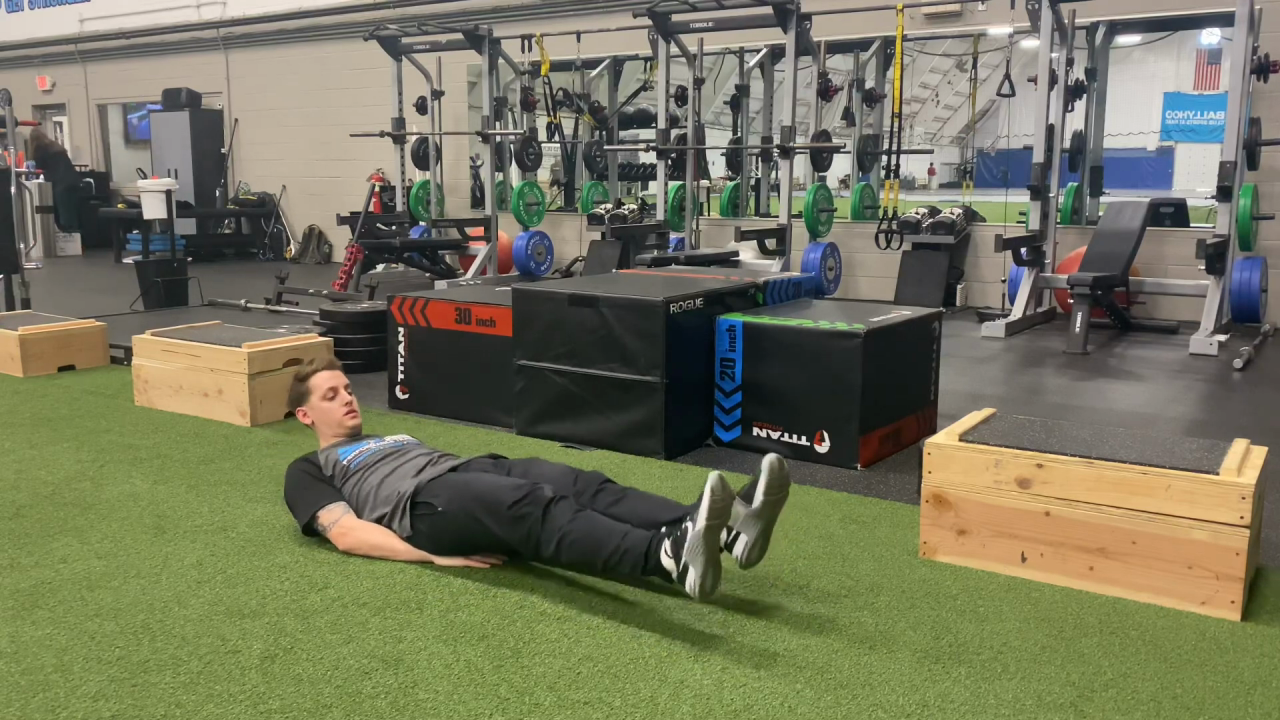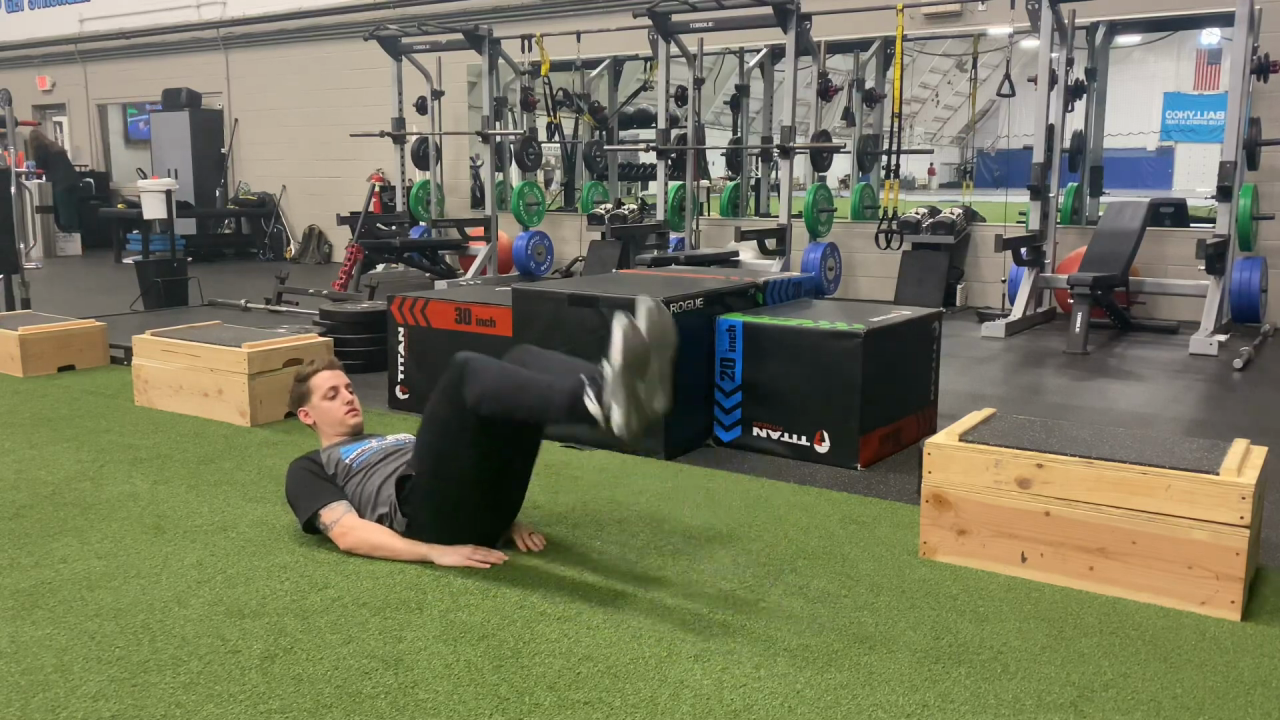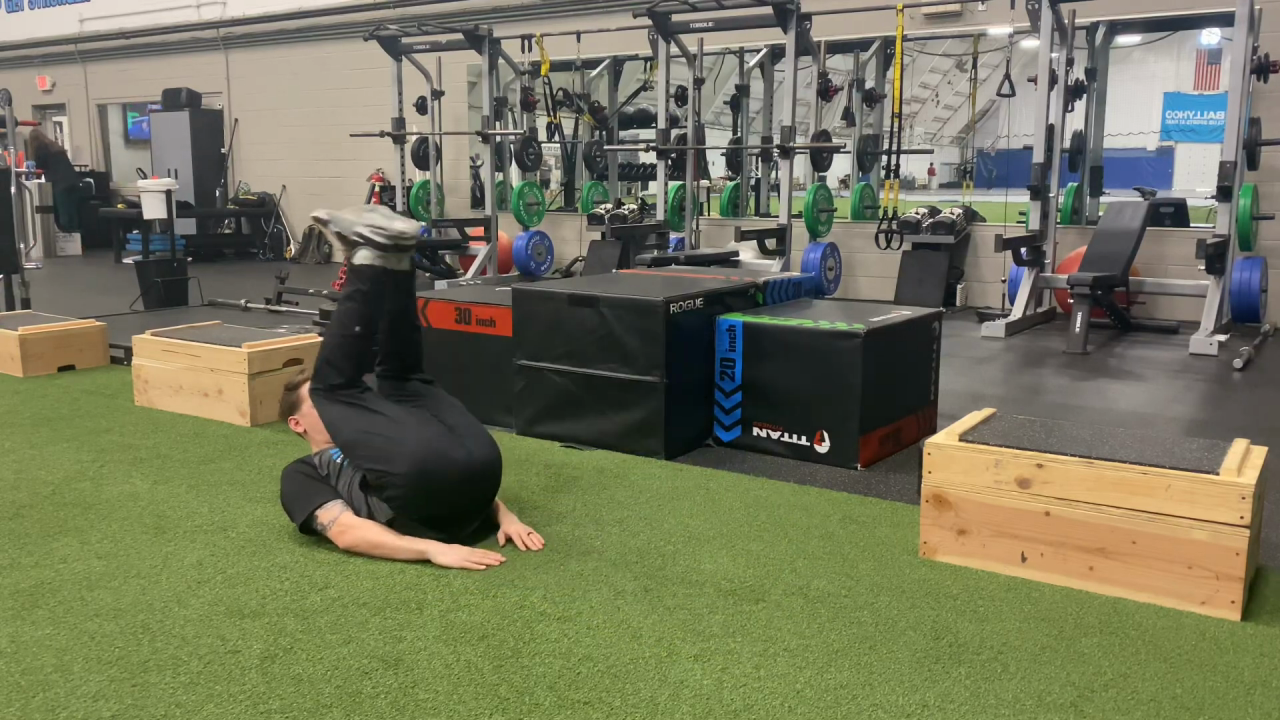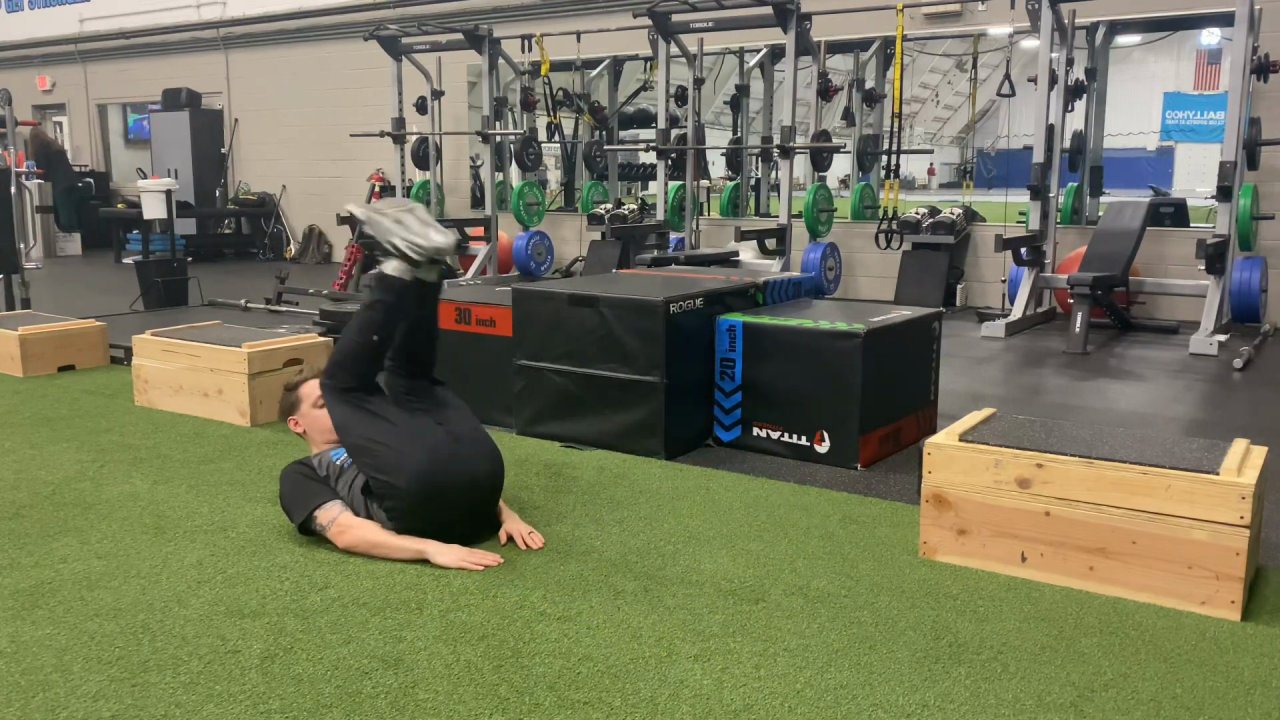
dt=0.5s
person 1, frame 1
left shoulder: (395, 440)
right shoulder: (309, 471)
right elbow: (347, 534)
left wrist: (508, 534)
right wrist: (435, 554)
right hip: (425, 507)
left knee: (583, 486)
right knee: (539, 506)
left ankle: (723, 528)
right ankle: (671, 557)
person 1, frame 2
left shoulder: (386, 434)
right shoulder: (311, 469)
right elbow: (345, 532)
left wrist: (505, 516)
right wrist: (432, 550)
left hip: (477, 502)
right hip: (430, 511)
left knee: (524, 364)
right knee: (466, 372)
left ankle: (618, 394)
right ankle: (605, 403)
person 1, frame 3
left shoulder: (367, 451)
right shoulder: (304, 473)
right elbow: (345, 532)
left wrist: (505, 515)
right wrist: (432, 549)
right hip: (422, 497)
left knee: (399, 378)
right knee: (334, 383)
left ankle: (385, 255)
right ankle: (374, 257)
person 1, frame 4
right shoulder: (302, 475)
right elbow: (345, 533)
left wrist: (505, 513)
right wrist: (432, 551)
left hip: (475, 493)
right hip: (423, 508)
left knee: (405, 374)
right knee: (341, 379)
left ankle: (413, 264)
right ankle: (404, 265)
